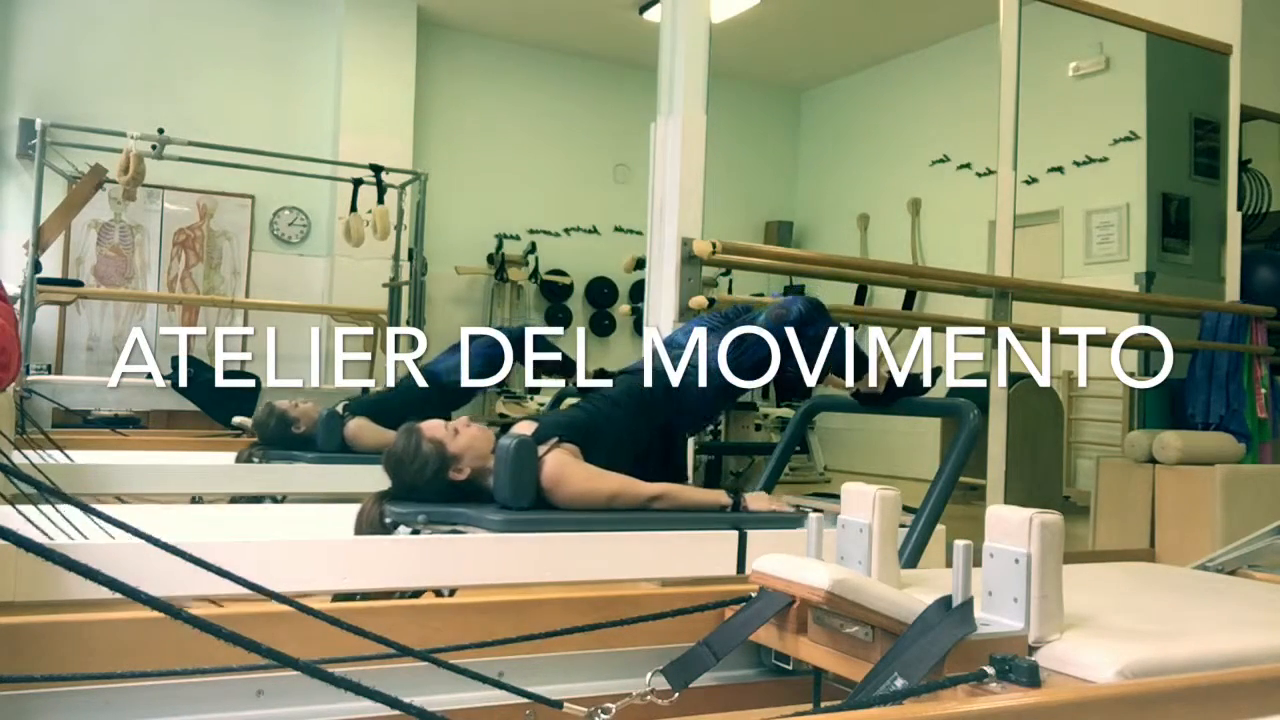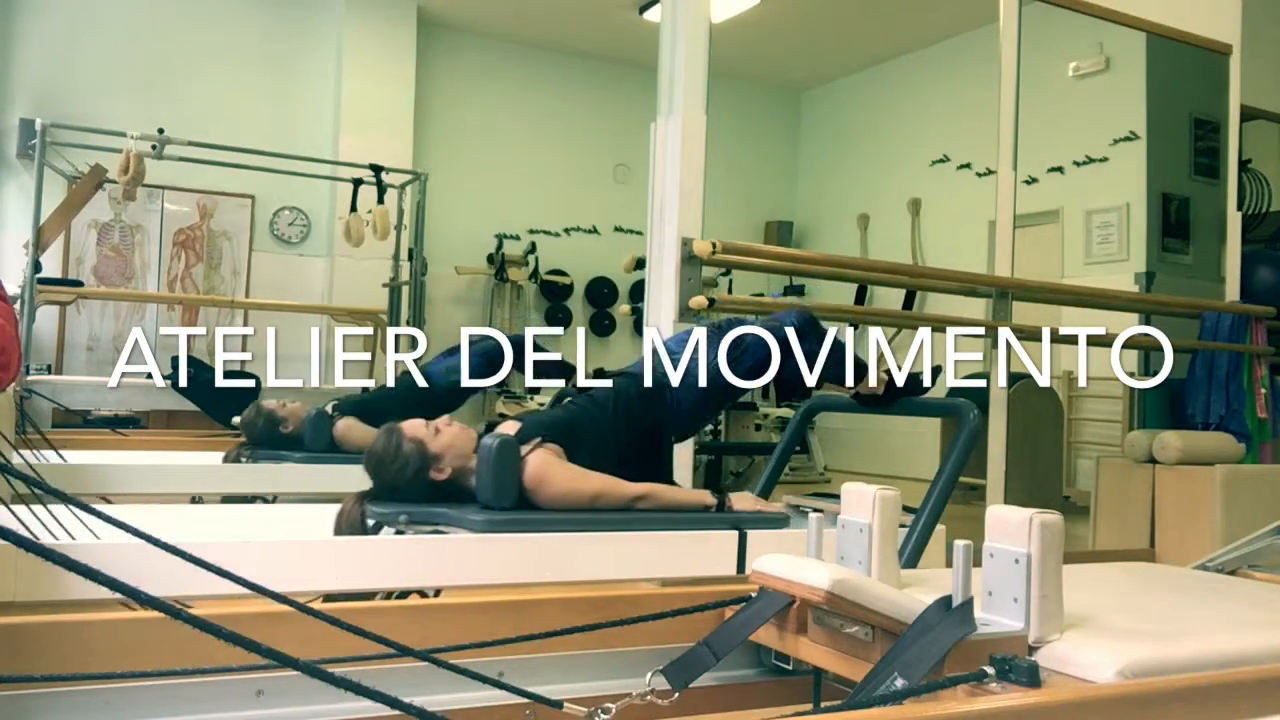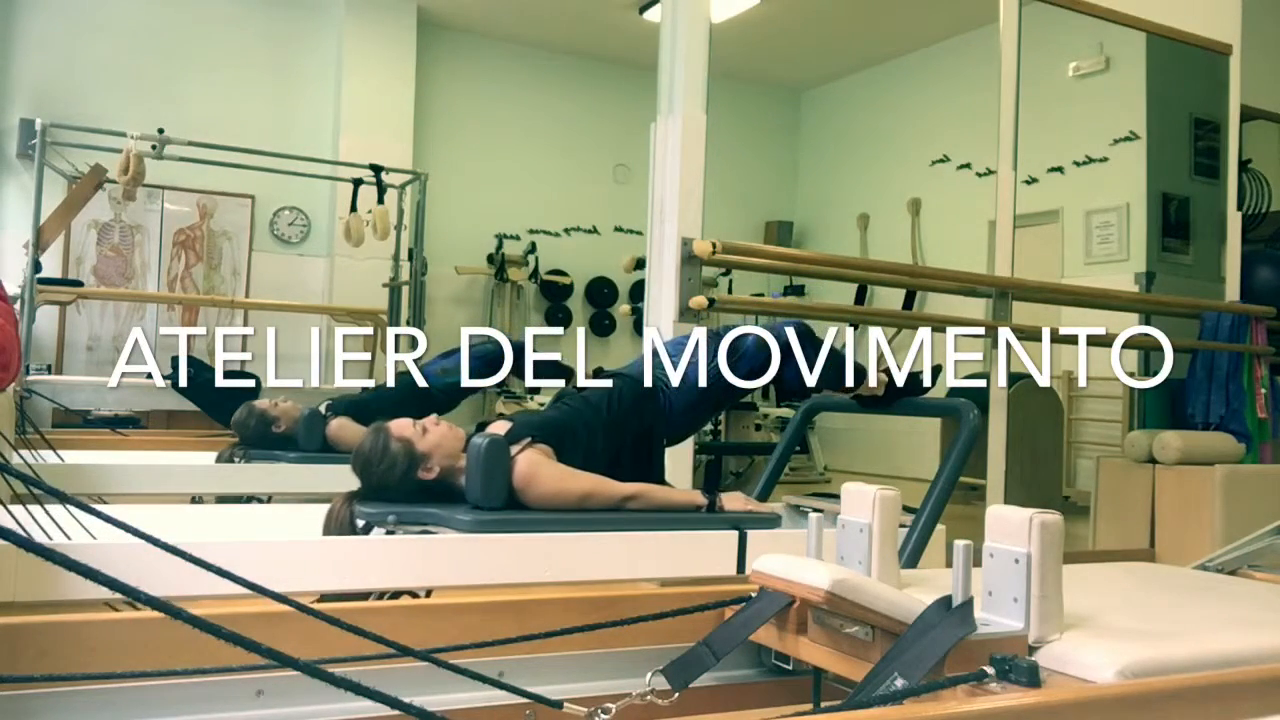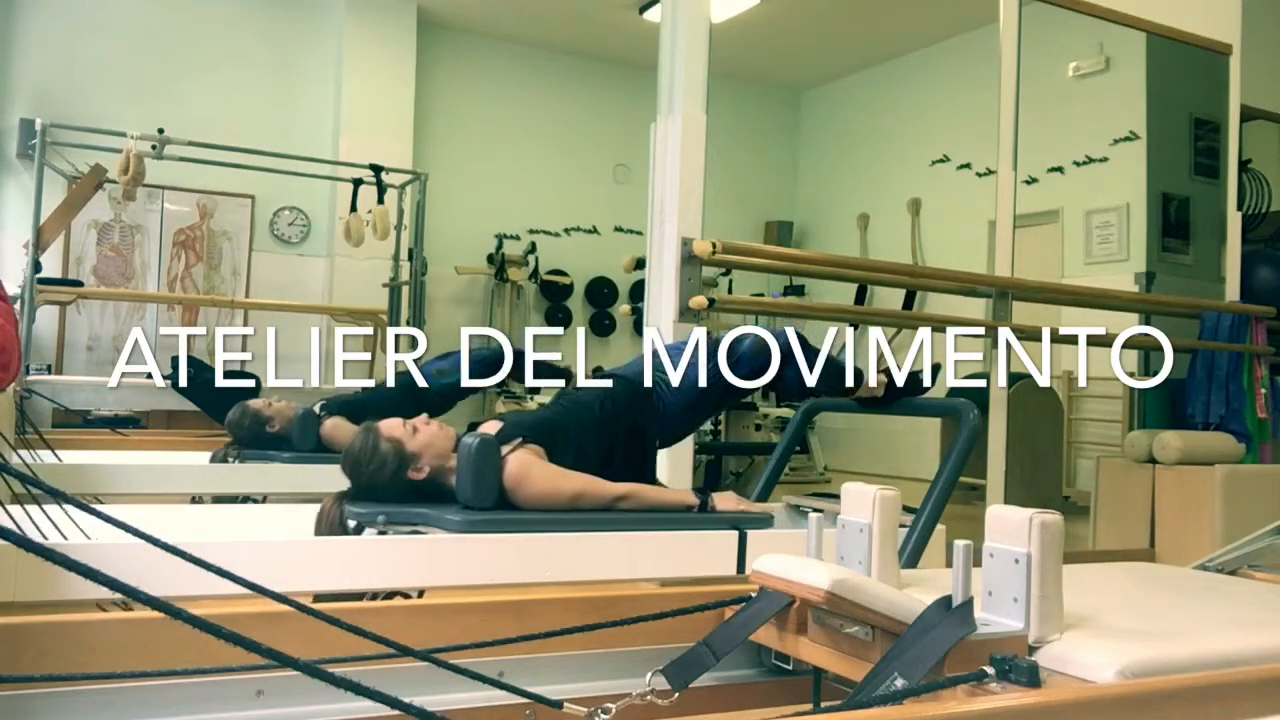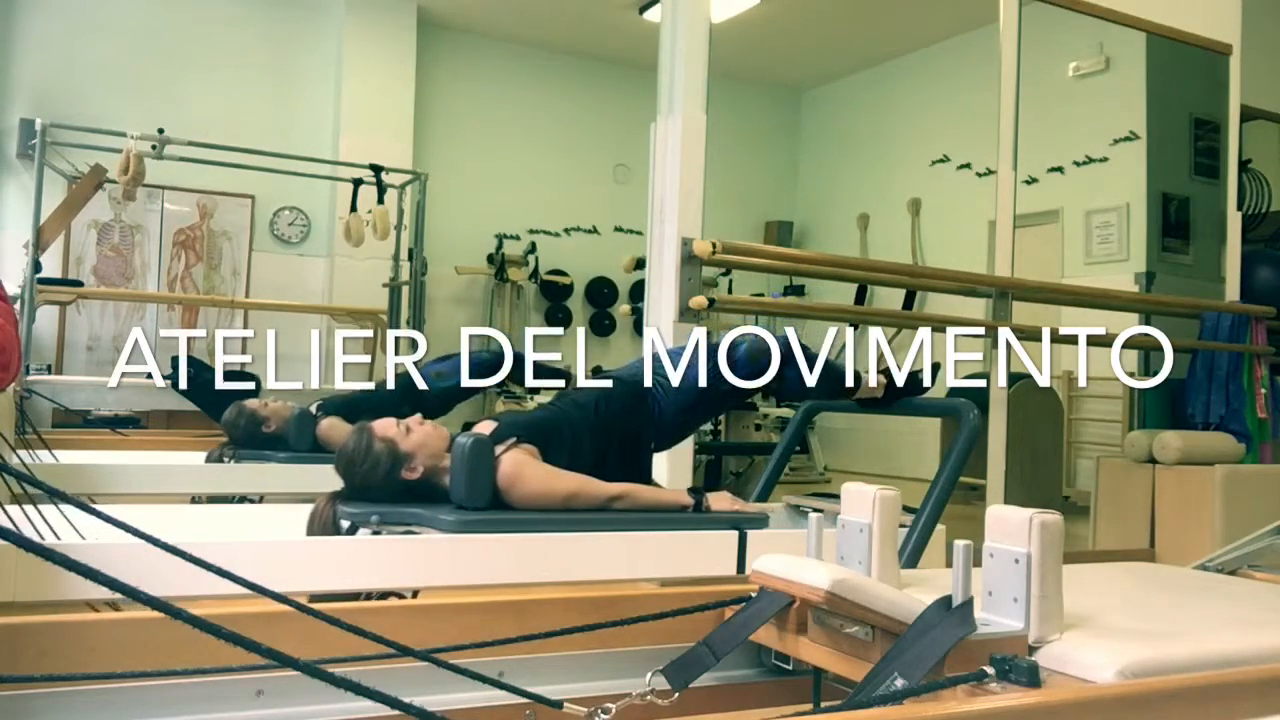
dt=0.2s
person 1, frame 1
right shoulder: (551, 476)
right elbow: (653, 495)
right wrist: (739, 502)
left hip: (643, 386)
right knee: (796, 316)
left ankle: (836, 379)
person 1, frame 2
right shoulder: (535, 477)
right elbow: (637, 495)
right wrist: (725, 501)
left hip: (627, 390)
right hip: (657, 406)
left knee: (735, 330)
right knee: (789, 328)
left ankle: (852, 382)
right ankle: (872, 384)
person 1, frame 3
right shoulder: (523, 477)
right elbow: (626, 496)
right wrist: (714, 502)
left hip: (618, 391)
right hip: (649, 406)
left knee: (751, 340)
right knee: (780, 339)
left ankle: (856, 383)
right ankle: (873, 385)
person 1, frame 4
right shoulder: (513, 478)
right elbow: (618, 495)
right wrist: (707, 502)
left hip: (613, 394)
right hip: (643, 408)
left knee: (759, 348)
right knee: (769, 349)
left ankle: (863, 384)
right ankle: (874, 387)
person 1, frame 5
right shoulder: (508, 478)
right elbow: (612, 495)
right wrist: (701, 502)
left hip: (611, 396)
right hip: (639, 409)
left knee: (751, 350)
right knee: (760, 354)
left ankle: (860, 385)
right ankle: (872, 387)
person 2, frame 1
left shoulder: (329, 423)
right shoulder: (351, 432)
left hip: (421, 382)
left knee: (499, 337)
right knee: (518, 337)
left ankle: (562, 374)
right ankle: (578, 377)
person 2, frame 2
right shoulder: (340, 432)
left hip: (414, 384)
left knee: (490, 342)
right knee: (510, 345)
left ankle: (568, 377)
right ankle: (576, 379)
person 2, frame 3
left shoulder: (312, 422)
right shoulder: (333, 432)
left hip: (411, 385)
right hip: (425, 393)
left knee: (488, 347)
right knee: (503, 351)
left ankle: (564, 378)
right ankle: (575, 381)
person 2, frame 4
right shoulder: (326, 431)
left hip: (406, 387)
right hip: (419, 394)
left knee: (486, 353)
right knee: (499, 356)
left ankle: (562, 379)
right ankle: (572, 381)
person 2, frame 5
right shoulder: (322, 431)
left hip: (402, 388)
right hip: (415, 395)
left knee: (488, 357)
right knee: (496, 359)
left ankle: (562, 379)
right ankle: (570, 382)
